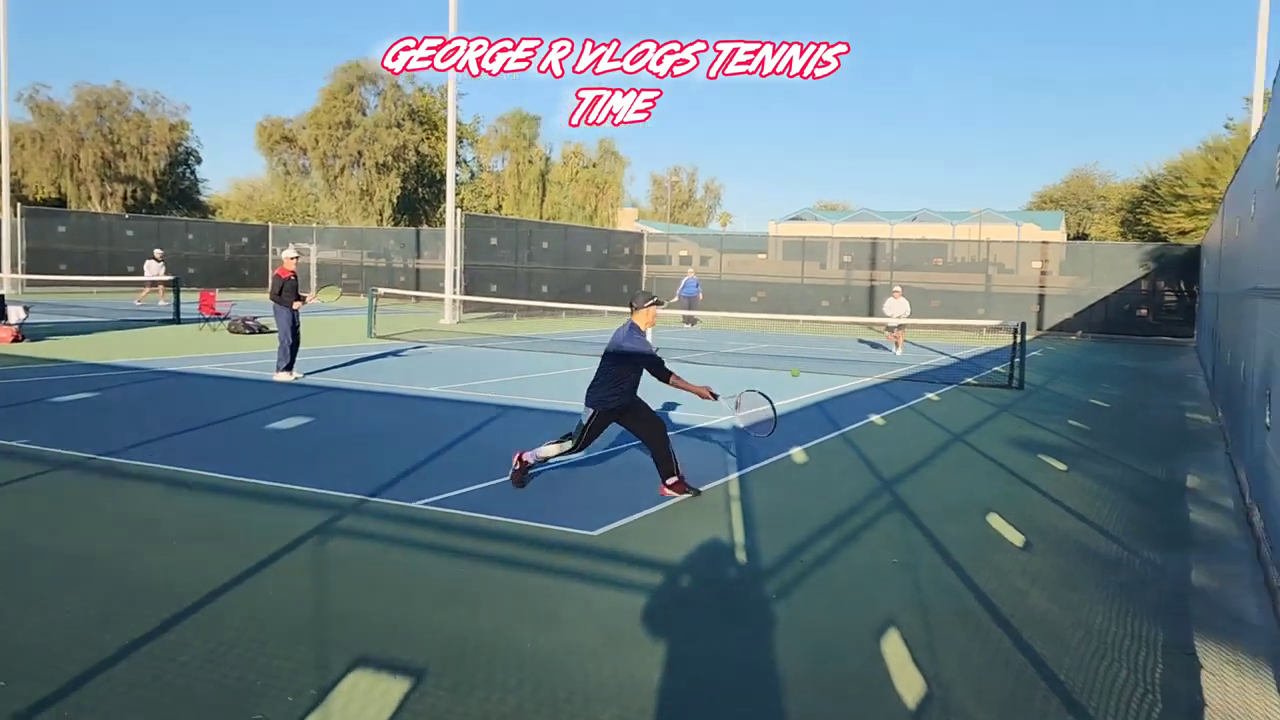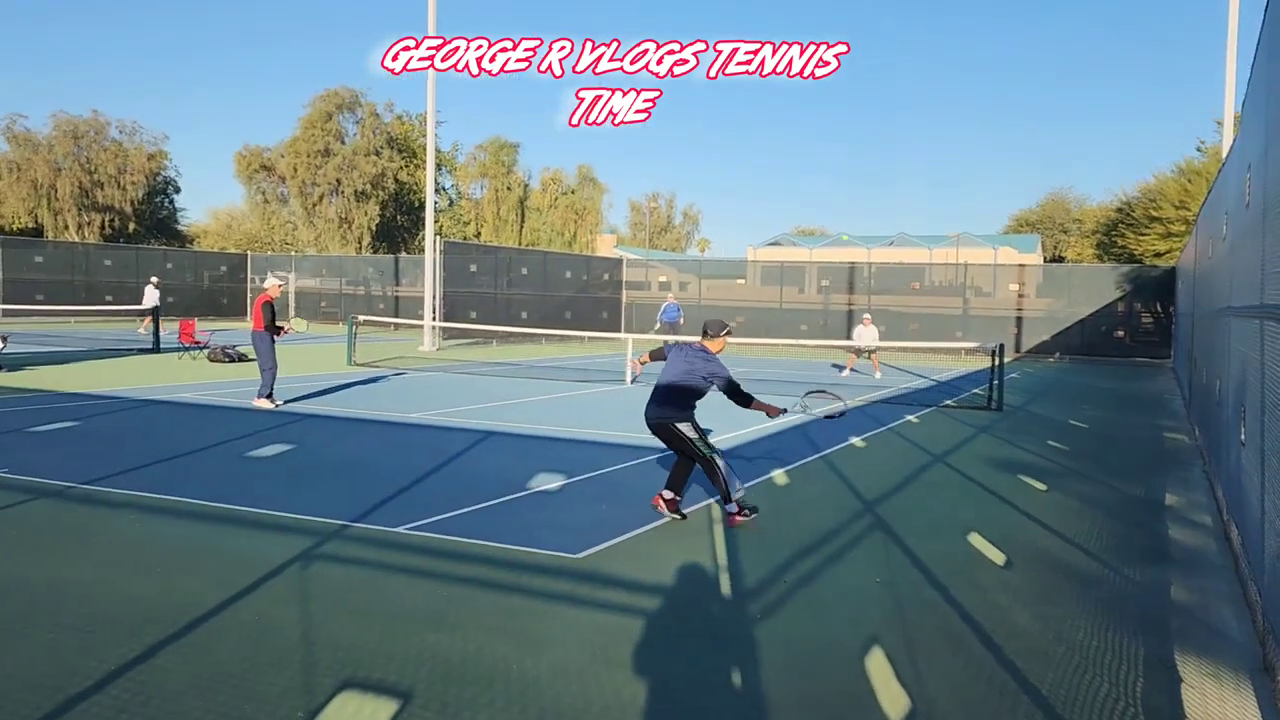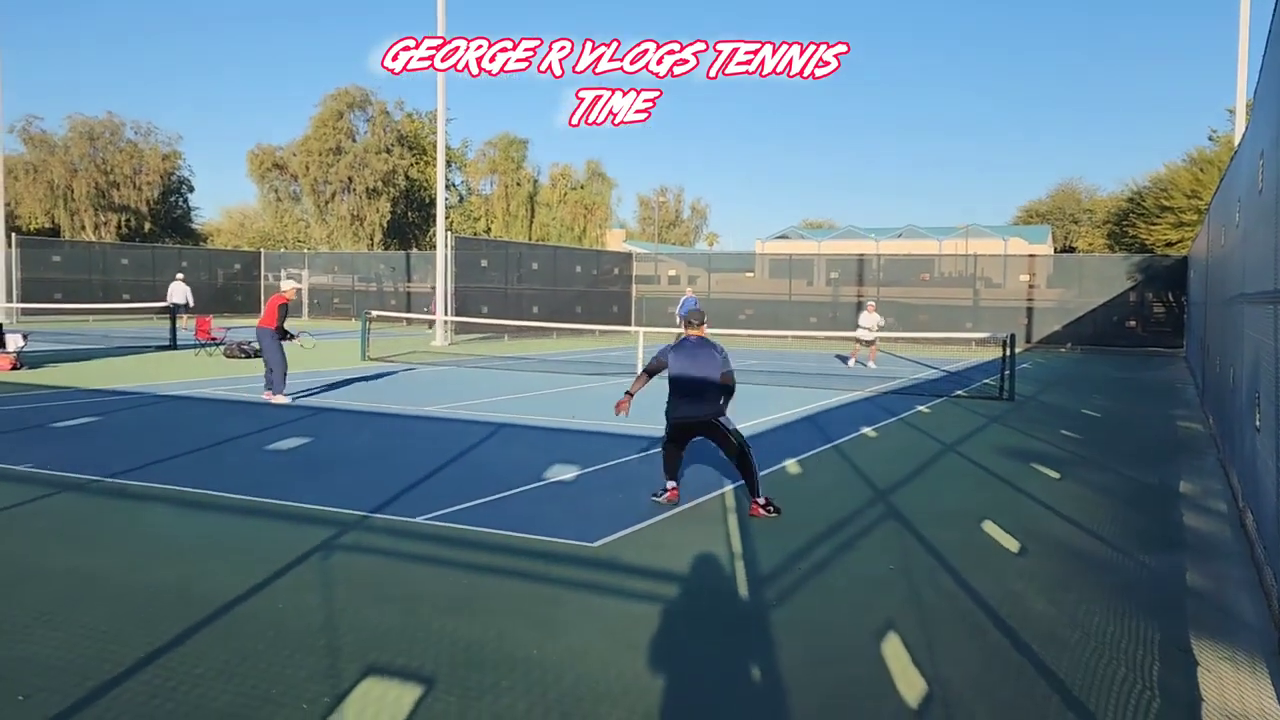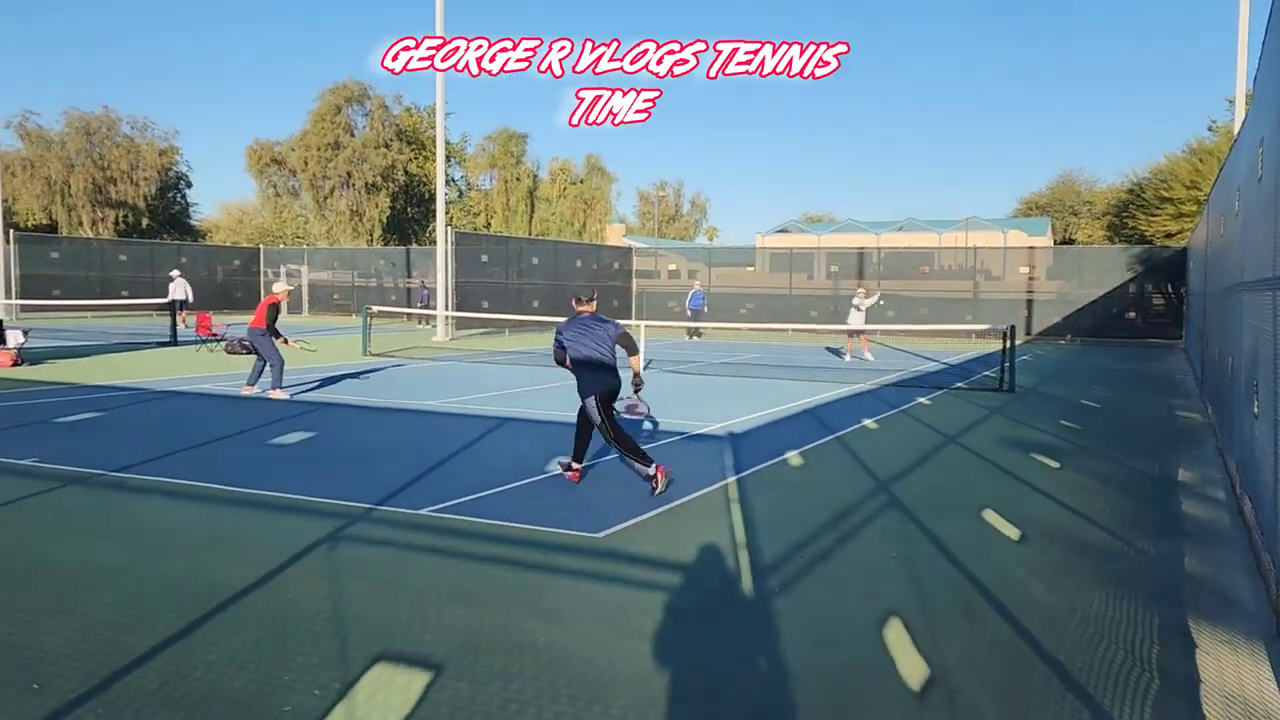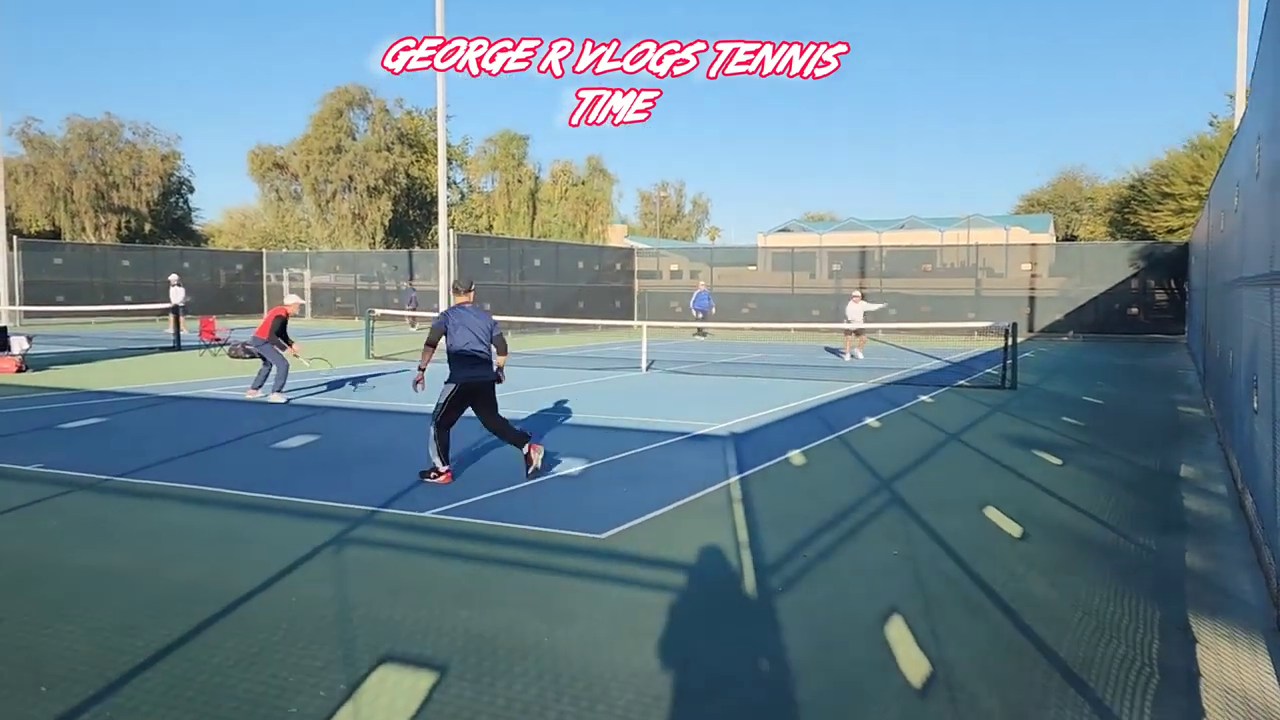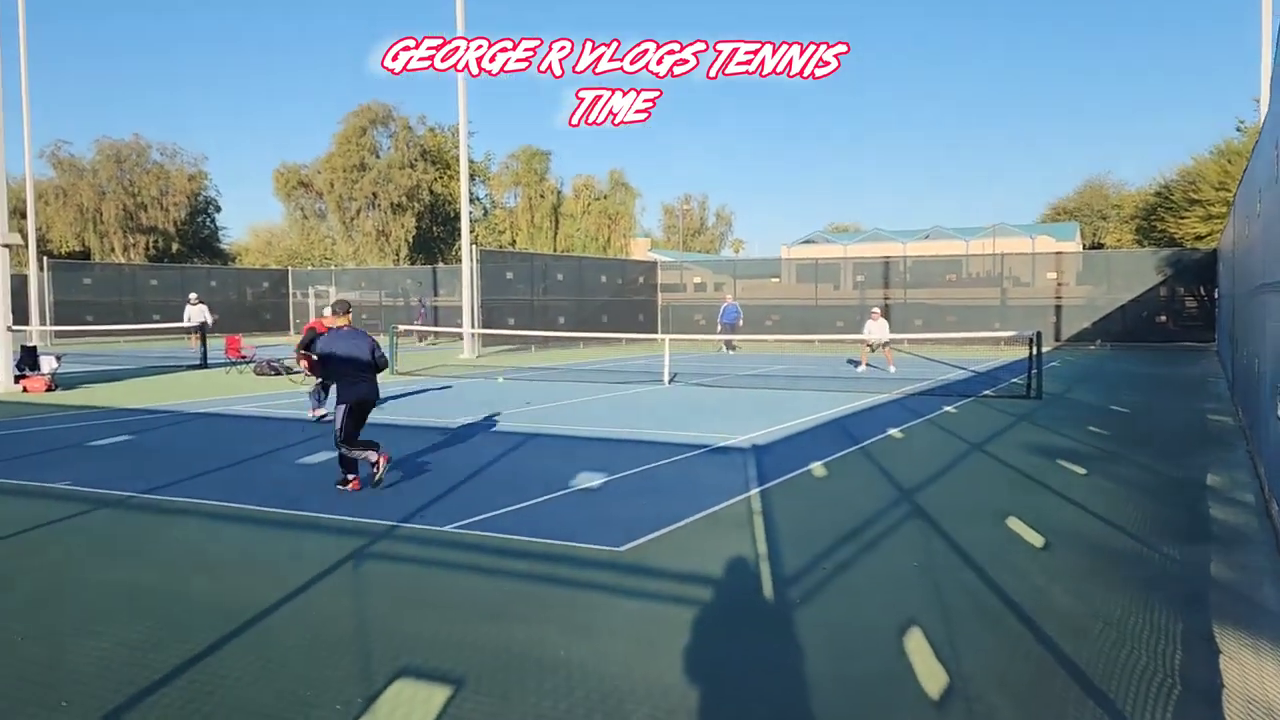
dt=0.4s
person 1, frame 1
left shoulder: (629, 332)
right shoulder: (634, 340)
right elbow: (662, 373)
right wrist: (695, 389)
left hip: (624, 399)
right hip: (602, 402)
left knee: (656, 429)
right knee: (575, 443)
left ankle: (671, 483)
right ankle: (524, 460)
person 1, frame 2
left shoulder: (679, 349)
right shoulder: (713, 365)
left elbow: (655, 354)
right elbow: (739, 397)
left wrist: (640, 361)
right wrist: (769, 409)
left hip: (654, 417)
right hip: (674, 418)
left knee: (688, 455)
right knee: (710, 459)
left ankle: (667, 498)
right ankle: (735, 509)
person 1, frame 3
left shoulder: (671, 350)
right shoulder: (717, 350)
left elbow: (647, 373)
right elbow: (729, 386)
left wrist: (628, 395)
right wrist: (721, 407)
left hip: (678, 416)
right hip: (710, 414)
left knee: (671, 447)
right knee: (741, 452)
left ankle: (671, 490)
right ankle: (758, 501)
person 1, frame 4
left shoulder: (564, 328)
right shoulder: (608, 323)
left elbow: (559, 359)
right elbow: (631, 346)
left wrist: (573, 366)
right wrist: (637, 375)
left hip: (592, 388)
right hip: (612, 383)
left knee: (614, 436)
right knee: (584, 419)
left ankle: (653, 472)
right ankle: (575, 466)
person 1, frame 5
left shoulder: (446, 316)
right shoulder: (486, 317)
left elbow: (430, 343)
right elbow: (502, 348)
left wrist: (421, 370)
right wrist: (498, 371)
left hip: (462, 379)
right hip: (485, 378)
left knee: (439, 423)
right knee: (493, 420)
left ankle: (442, 470)
right ankle: (528, 448)
person 1, frame 6
left shoulder: (325, 340)
right shoulder: (366, 337)
left elbow: (321, 372)
right elbow: (382, 363)
left hip: (349, 395)
right hip: (370, 394)
left knee: (343, 441)
right knee: (348, 437)
left ankle: (376, 456)
right ankle: (351, 478)
